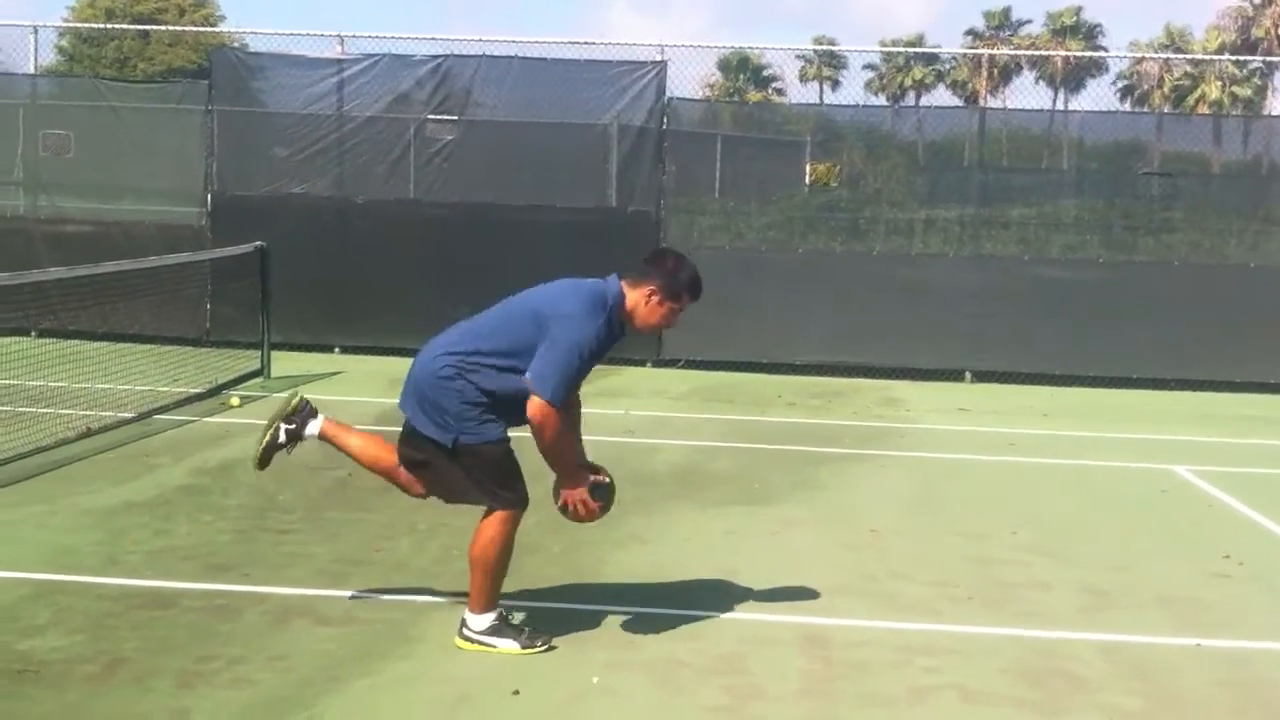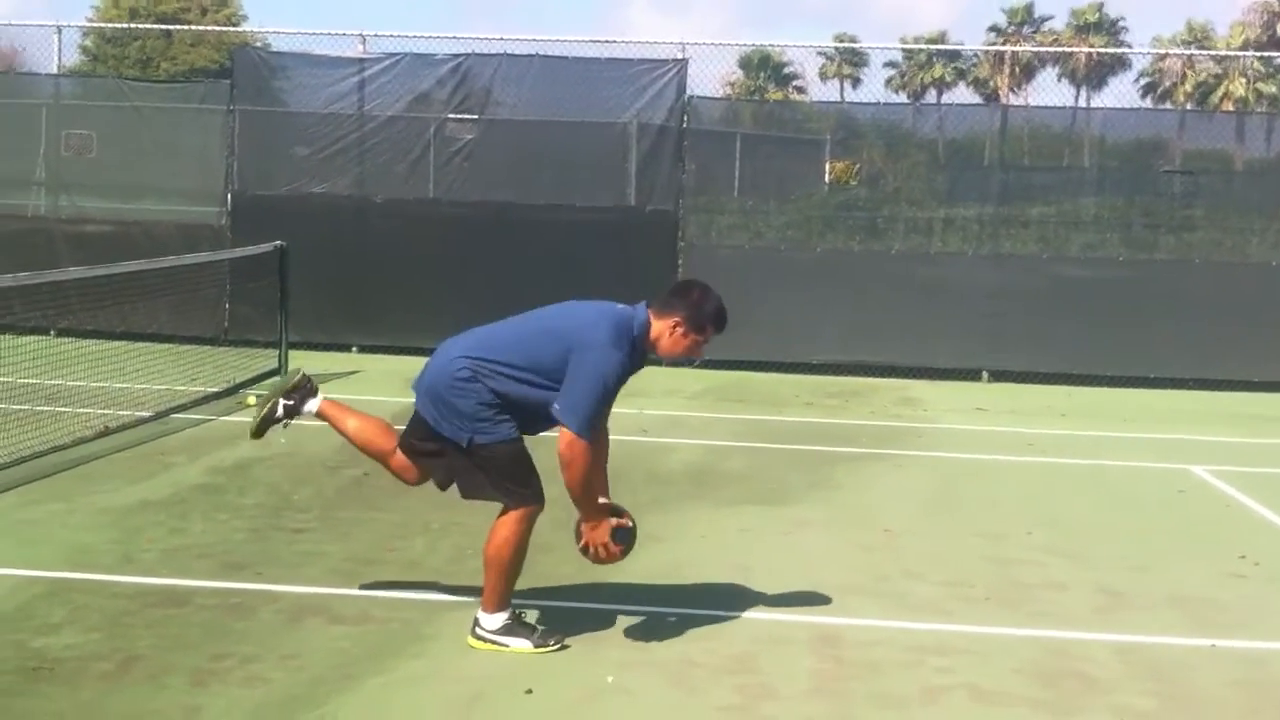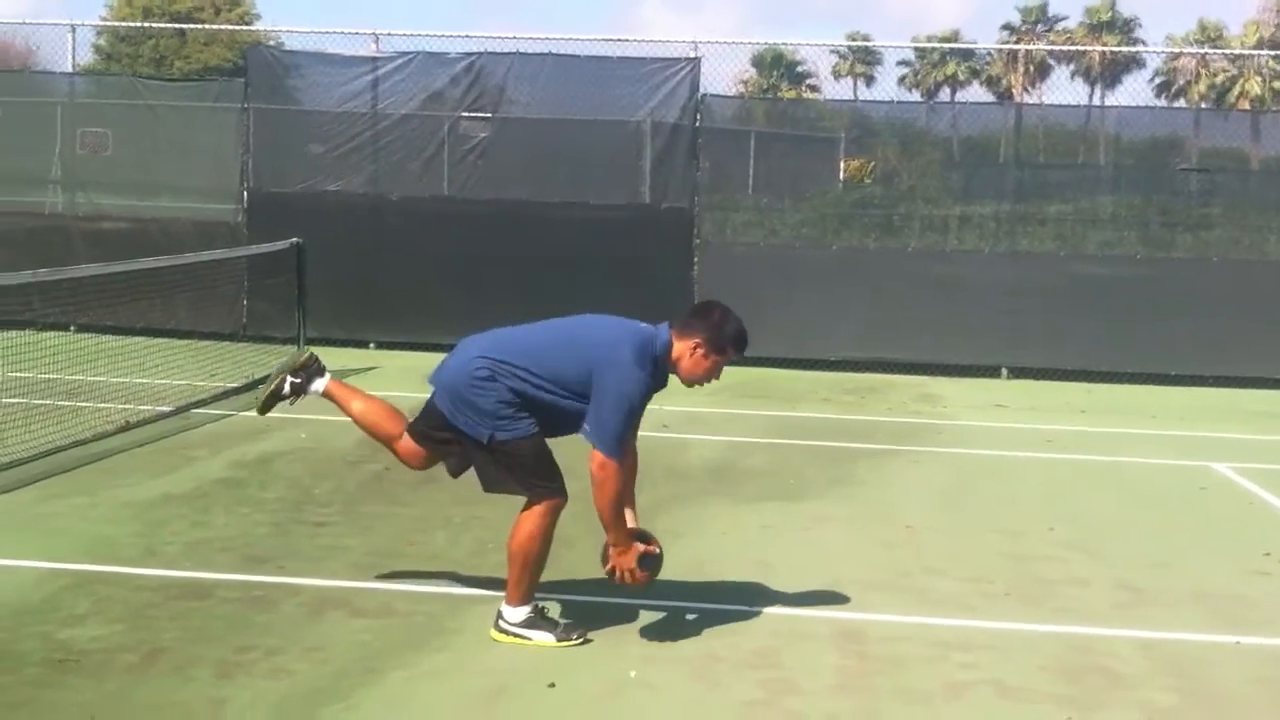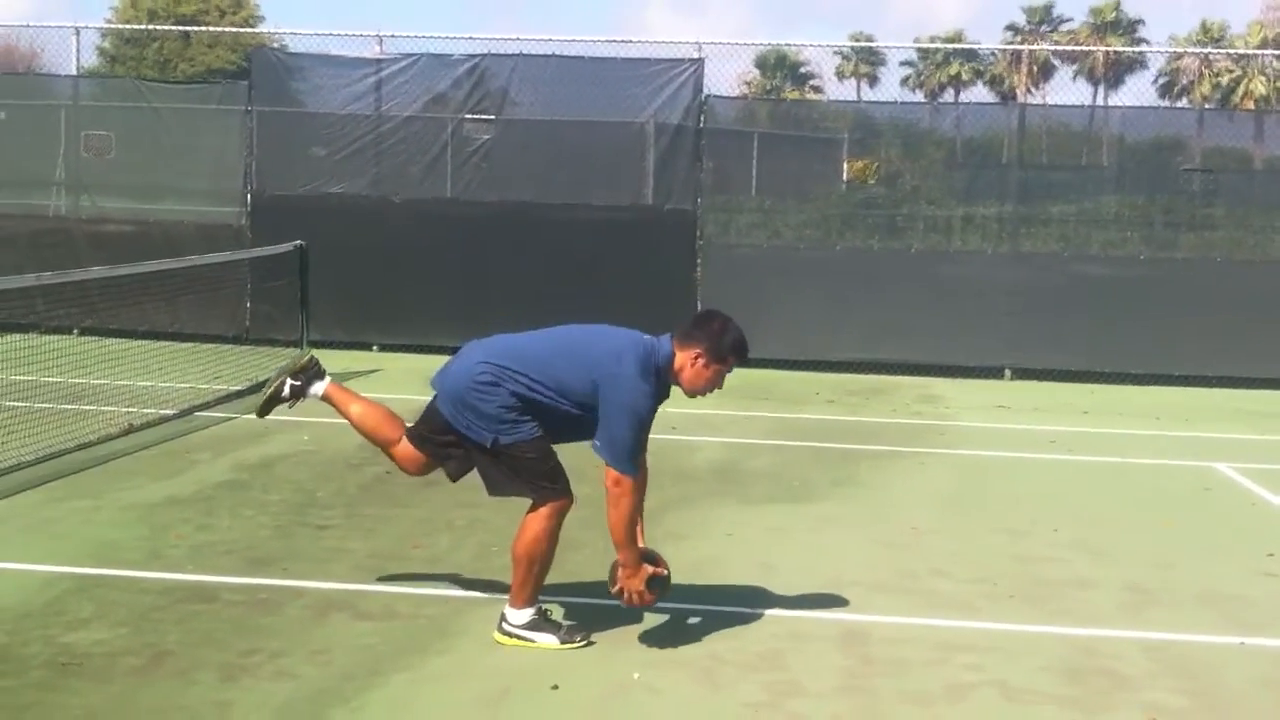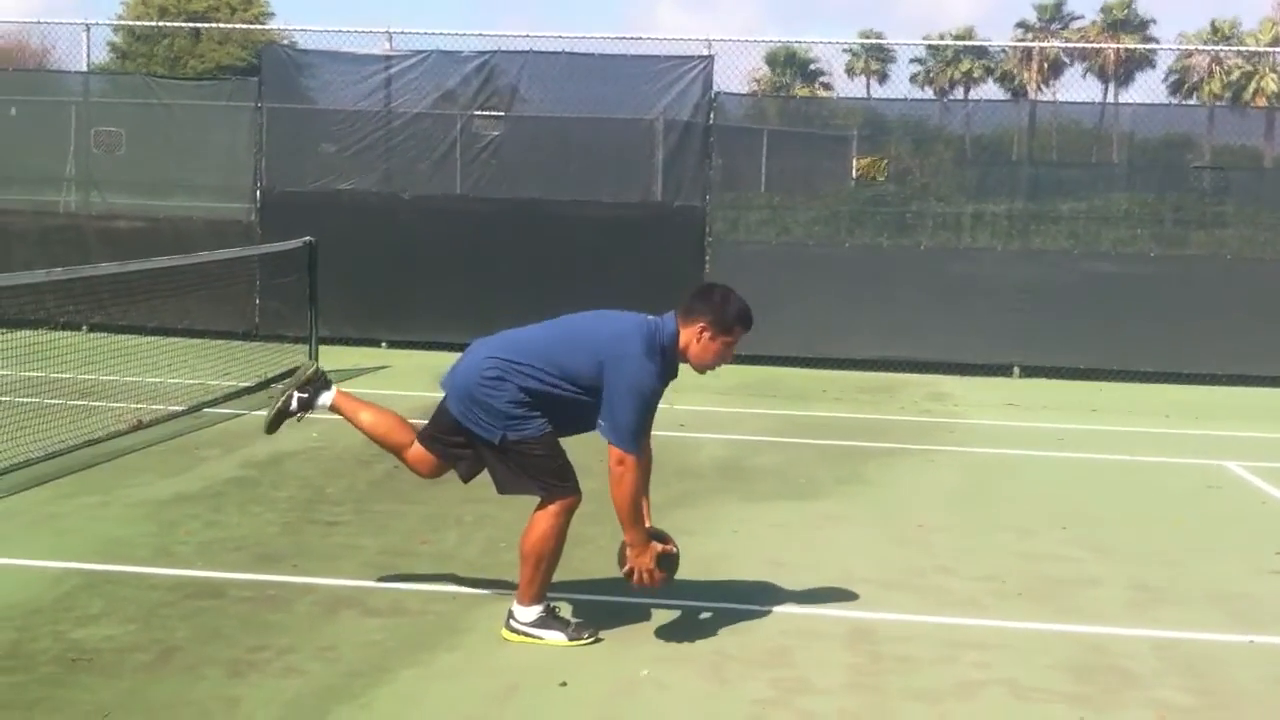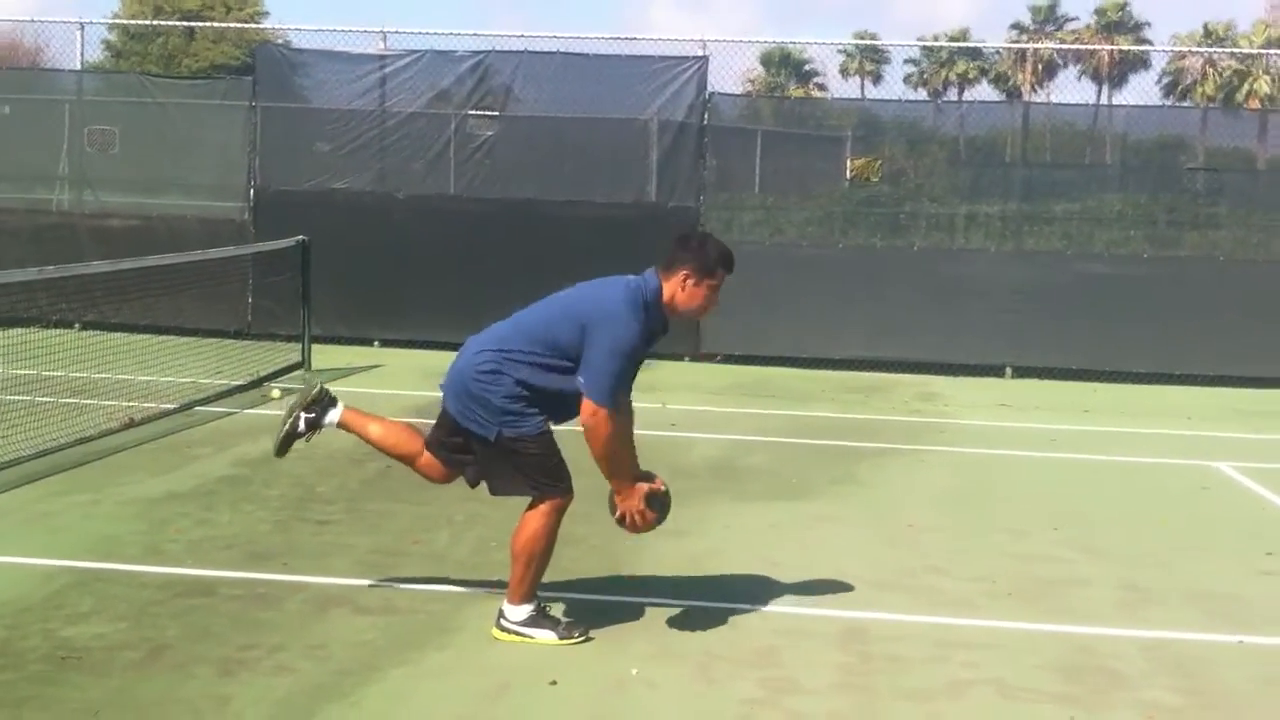
dt=0.2s
person 1, frame 1
left shoulder: (598, 305)
right shoulder: (584, 321)
left elbow: (565, 395)
right elbow: (541, 411)
left wrist: (577, 466)
right wrist: (570, 481)
left hip: (442, 377)
right hip: (453, 387)
left knee: (412, 479)
right knee: (506, 502)
left ankle: (310, 423)
right ankle: (479, 624)
person 1, frame 2
left shoulder: (622, 331)
right shoulder: (607, 350)
left elbow: (594, 428)
right elbow: (572, 446)
left wrist: (602, 499)
right wrist: (593, 520)
left hip: (455, 375)
right hip: (466, 387)
left knee: (407, 466)
right knee: (523, 501)
left ankle: (307, 400)
right ankle: (493, 622)
person 1, frame 3
left shoulder: (643, 349)
right shoulder: (629, 370)
left elbow: (624, 449)
right elbow: (605, 468)
left wrist: (629, 518)
right wrist: (620, 545)
left hip: (472, 371)
right hip: (485, 387)
left knee: (411, 448)
right knee: (546, 496)
left ankle: (316, 380)
right ankle: (515, 616)
person 1, frame 4
left shoulder: (646, 359)
right shoulder: (633, 383)
left elbow: (634, 464)
right elbow: (620, 484)
left wrist: (639, 541)
right wrist: (630, 566)
left hip: (473, 376)
right hip: (487, 393)
left knee: (410, 453)
right knee: (552, 499)
left ankle: (315, 384)
right ankle: (520, 618)
person 1, frame 5
left shoulder: (650, 341)
right shoulder: (639, 361)
left elbow: (637, 444)
right elbow: (622, 463)
left wrist: (646, 518)
right wrist: (639, 546)
left hip: (482, 377)
right hip: (495, 390)
left knee: (422, 455)
right knee: (560, 497)
left ankle: (321, 394)
right ankle: (527, 616)
person 1, frame 6
left shoulder: (637, 304)
right shoulder: (625, 318)
left elbow: (615, 398)
right elbow: (595, 418)
left wrist: (632, 473)
right wrist: (626, 490)
left hip: (482, 376)
right hip: (494, 387)
left knee: (434, 460)
right knee: (552, 496)
left ankle: (328, 412)
right ankle: (518, 615)
